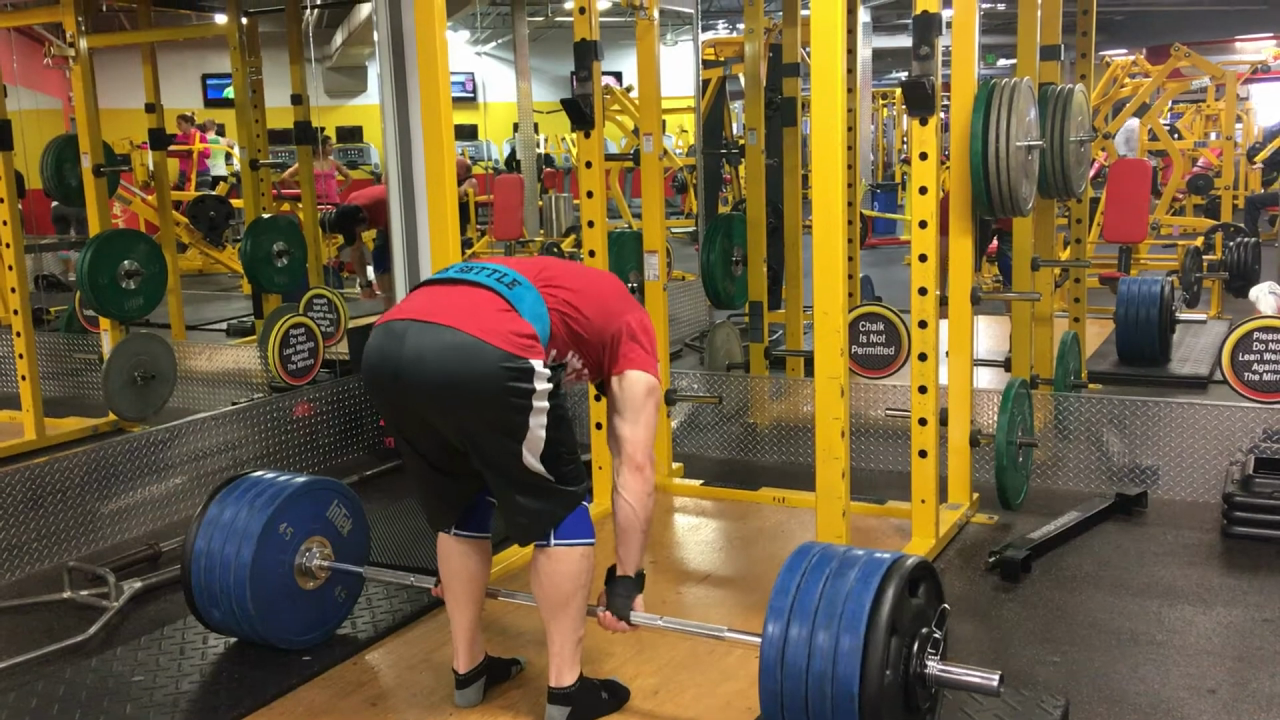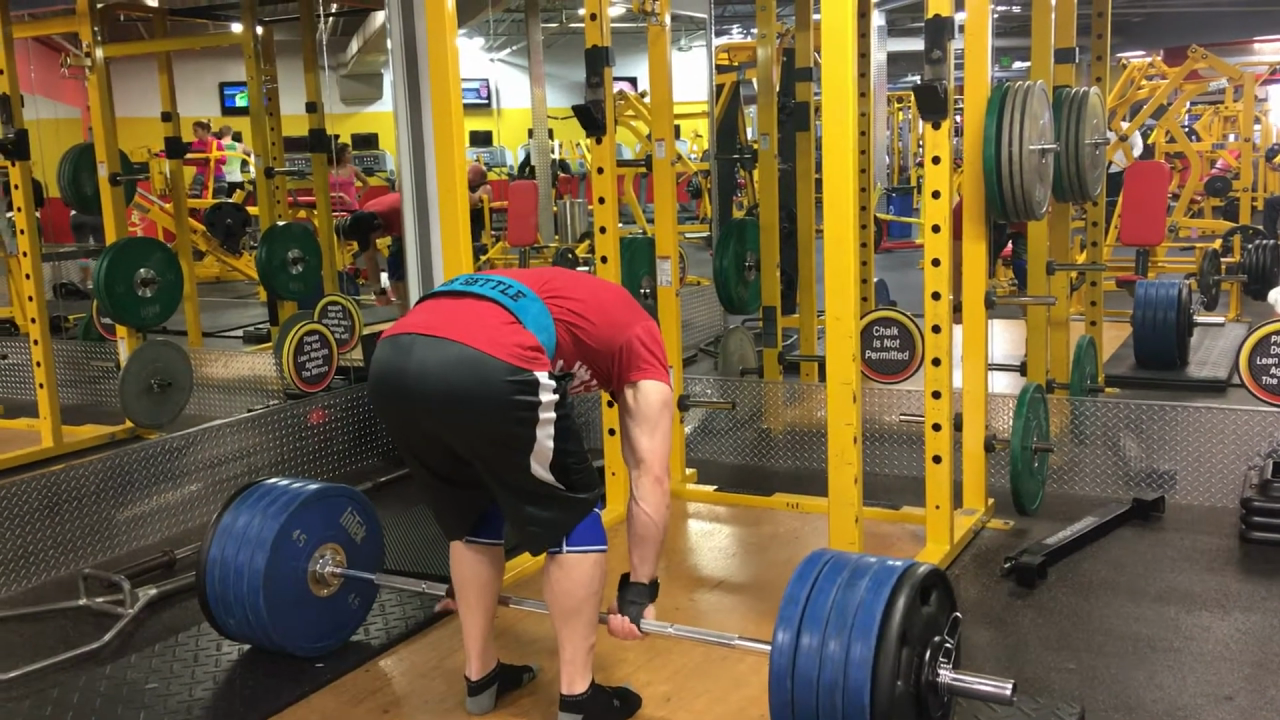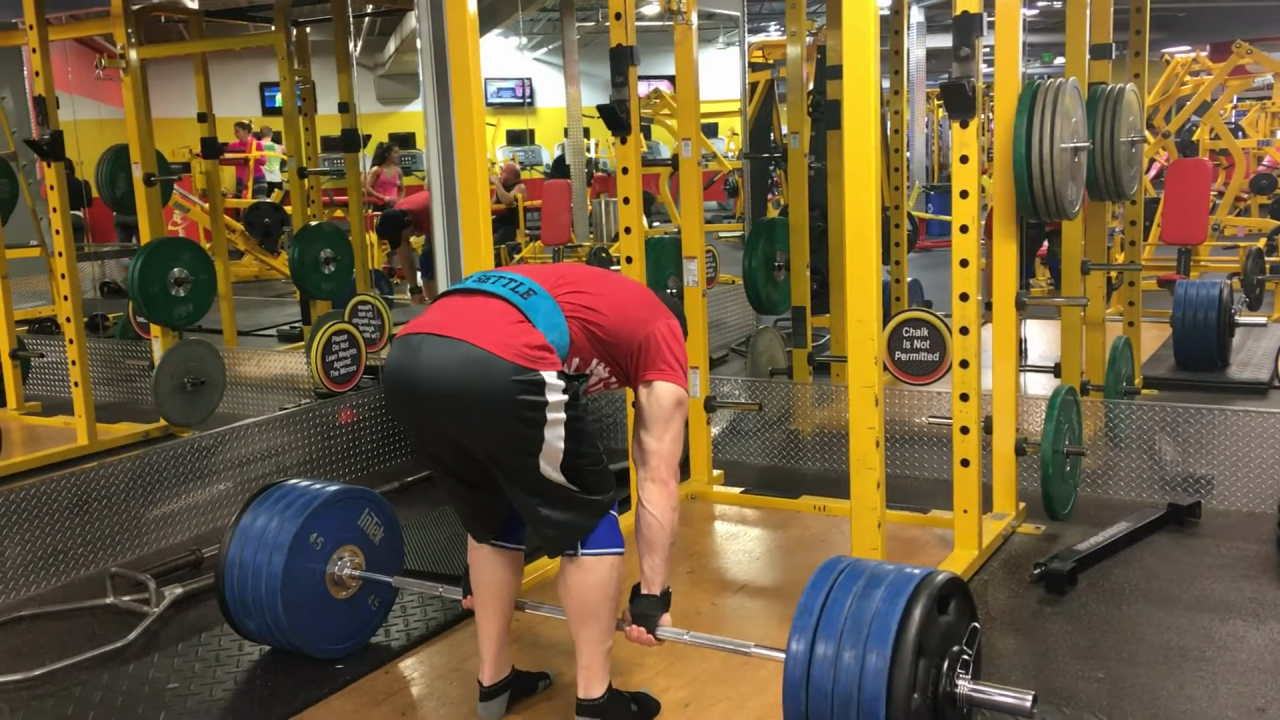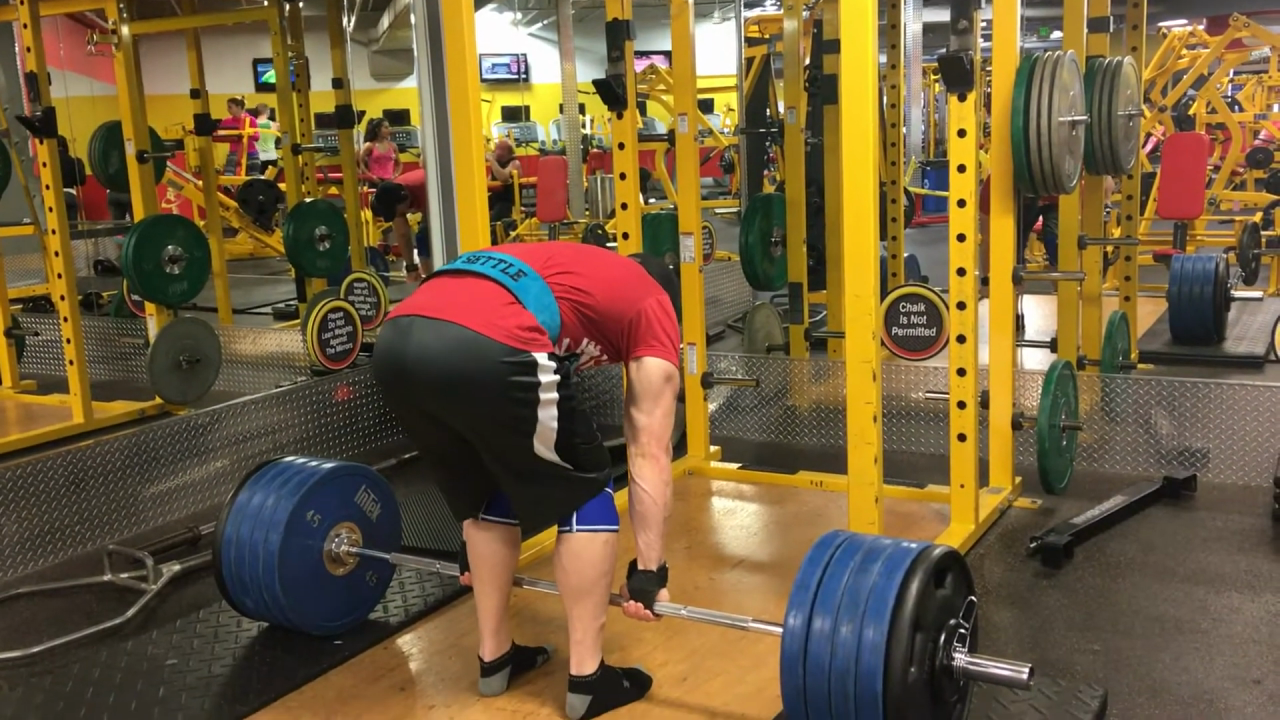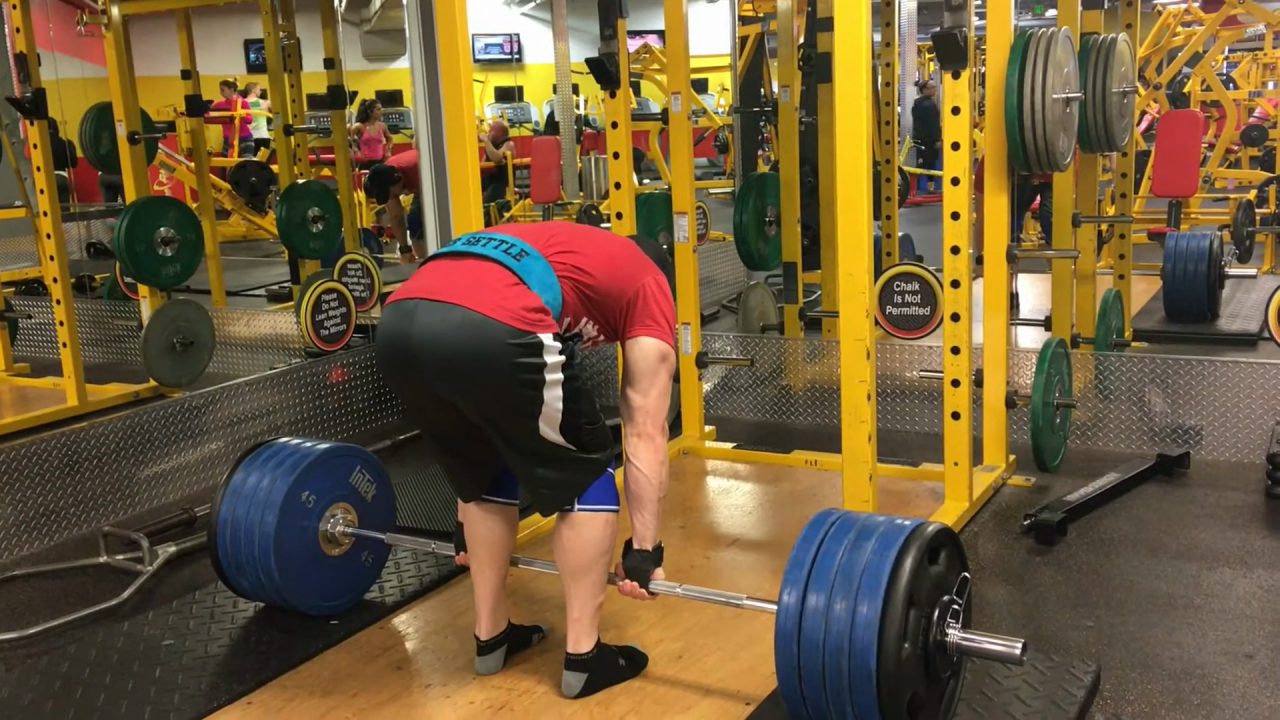
dt=1s
person 1, frame 1
right shoulder: (629, 323)
left elbow: (501, 461)
right elbow: (634, 465)
right wrist: (626, 581)
left hip: (386, 346)
right hip: (480, 354)
left knee: (459, 508)
right knee: (560, 512)
left ankle: (469, 670)
person 1, frame 2
right shoulder: (639, 334)
left elbow: (504, 469)
right elbow: (650, 475)
left wrist: (468, 580)
right wrist: (638, 590)
left hip: (392, 359)
right hip: (487, 368)
left knee: (472, 512)
right knee: (573, 518)
left ankle: (481, 675)
person 1, frame 3
right shoulder: (661, 333)
left elbow: (510, 473)
right elbow: (657, 478)
left wrist: (475, 574)
right wrist: (652, 595)
left hip: (408, 357)
right hip: (497, 368)
left knee: (490, 512)
right knee: (587, 518)
left ankle: (494, 681)
person 1, frame 4
right shoulder: (652, 305)
left elbow: (505, 445)
right elbow: (649, 452)
left wrist: (472, 551)
right wrist: (649, 570)
left hip: (396, 341)
right hip: (488, 350)
left knee: (488, 492)
right knee: (583, 495)
left ankle: (495, 657)
right ankle: (588, 678)
person 1, frame 5
right shoulder: (647, 284)
left elbow: (491, 415)
right elbow: (645, 431)
left wrist: (467, 526)
right wrist: (645, 550)
left hip: (398, 324)
right hip: (492, 332)
left knee: (486, 471)
right knee: (586, 475)
left ankle: (491, 637)
right ankle: (584, 658)
